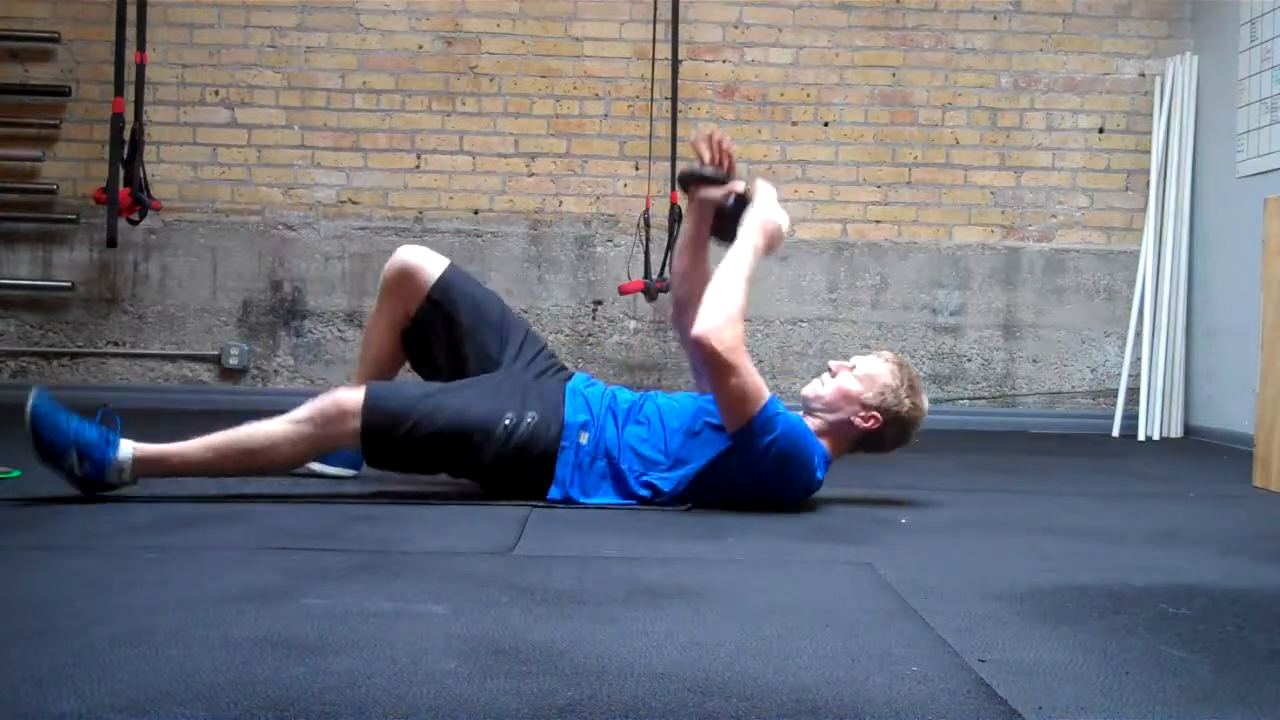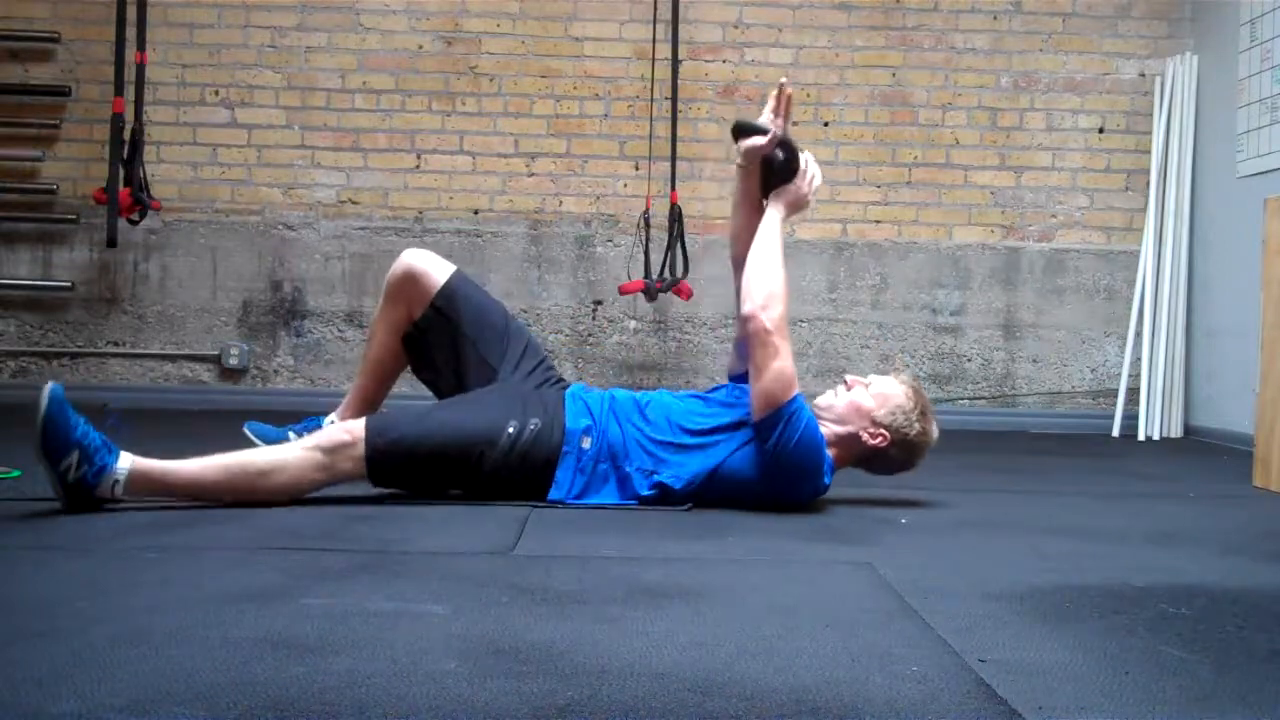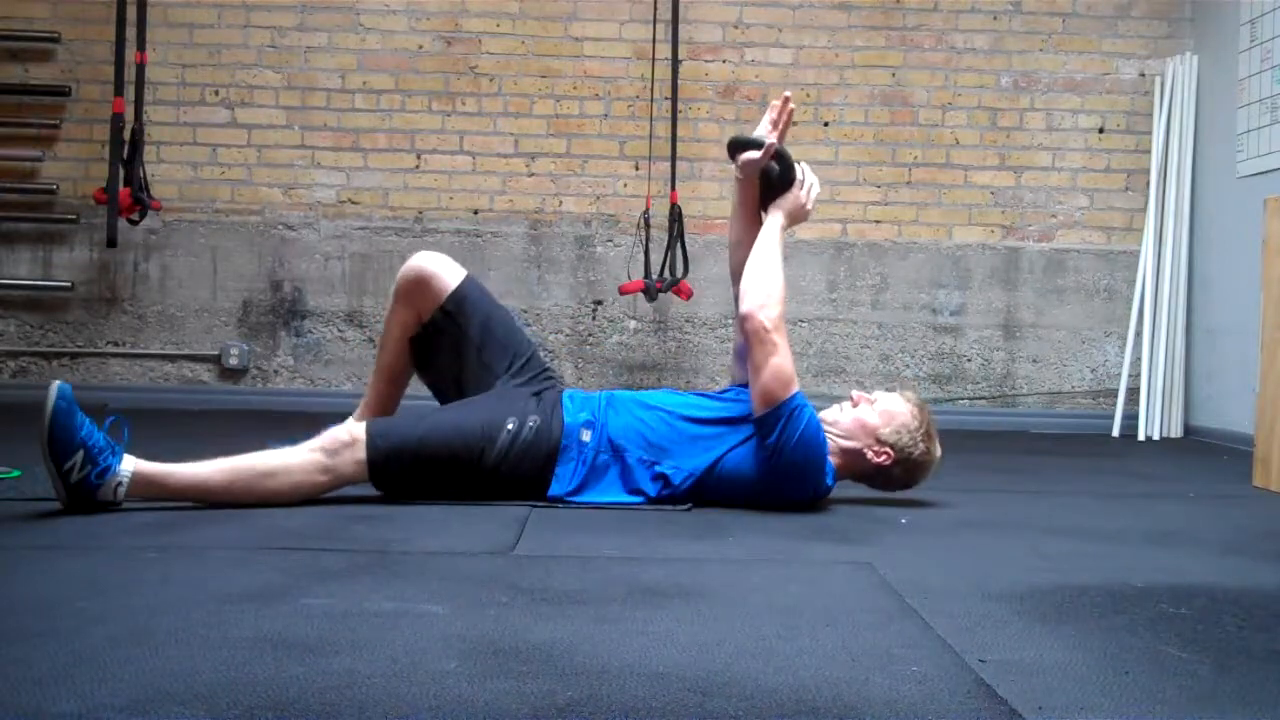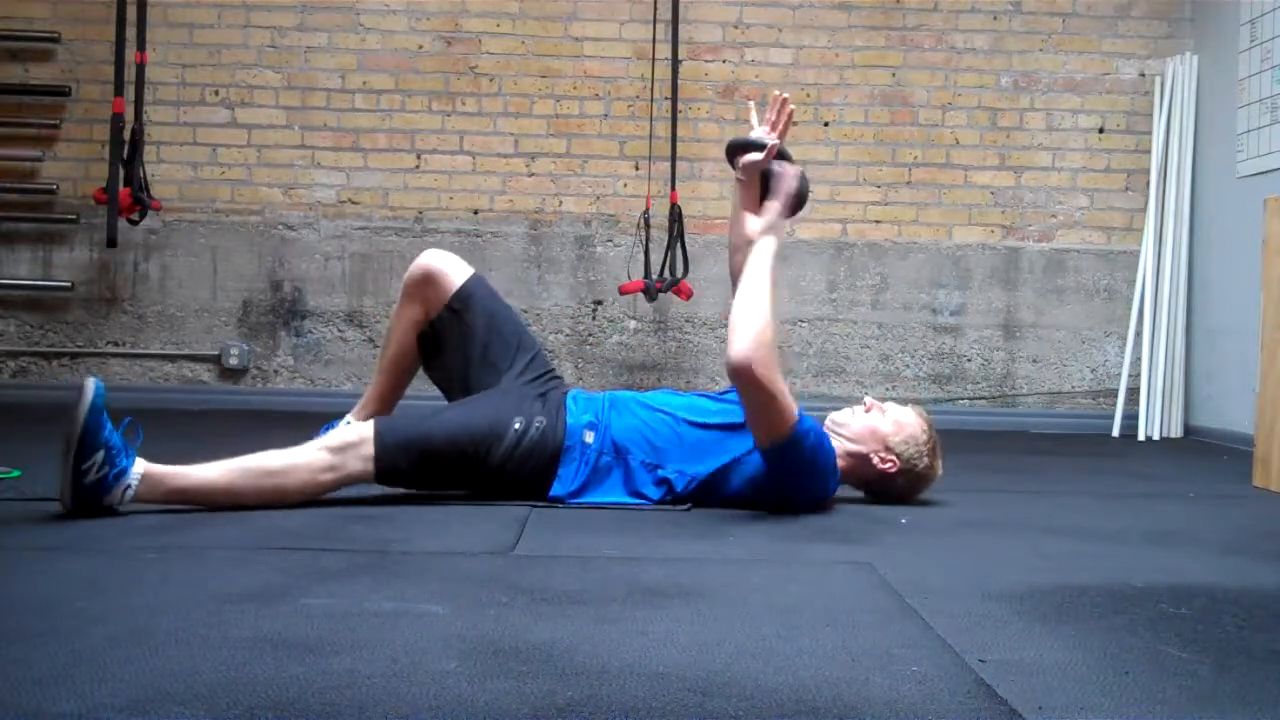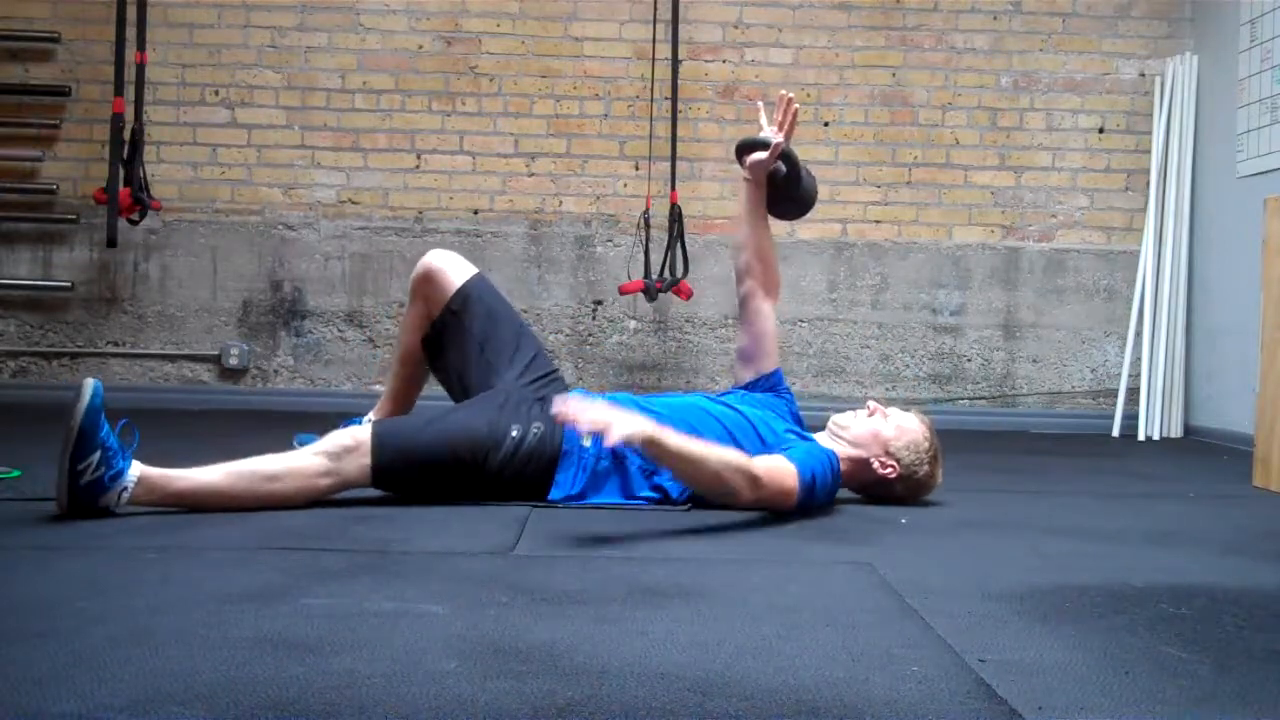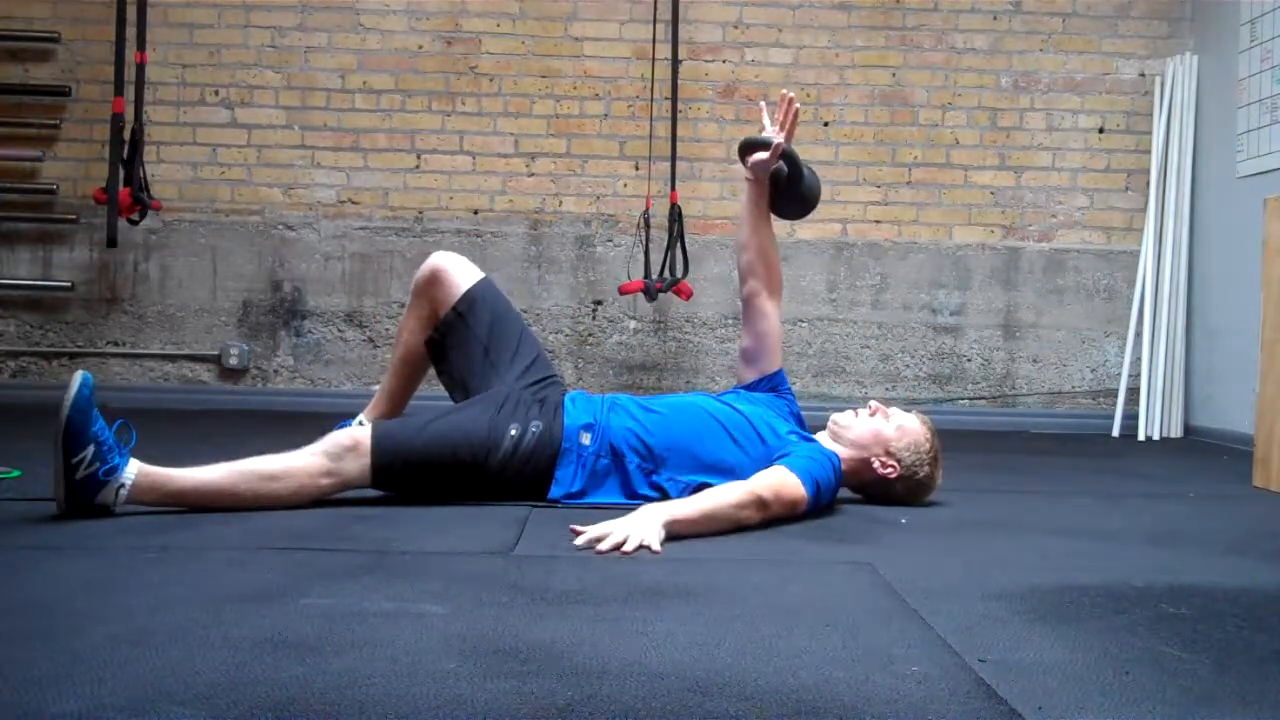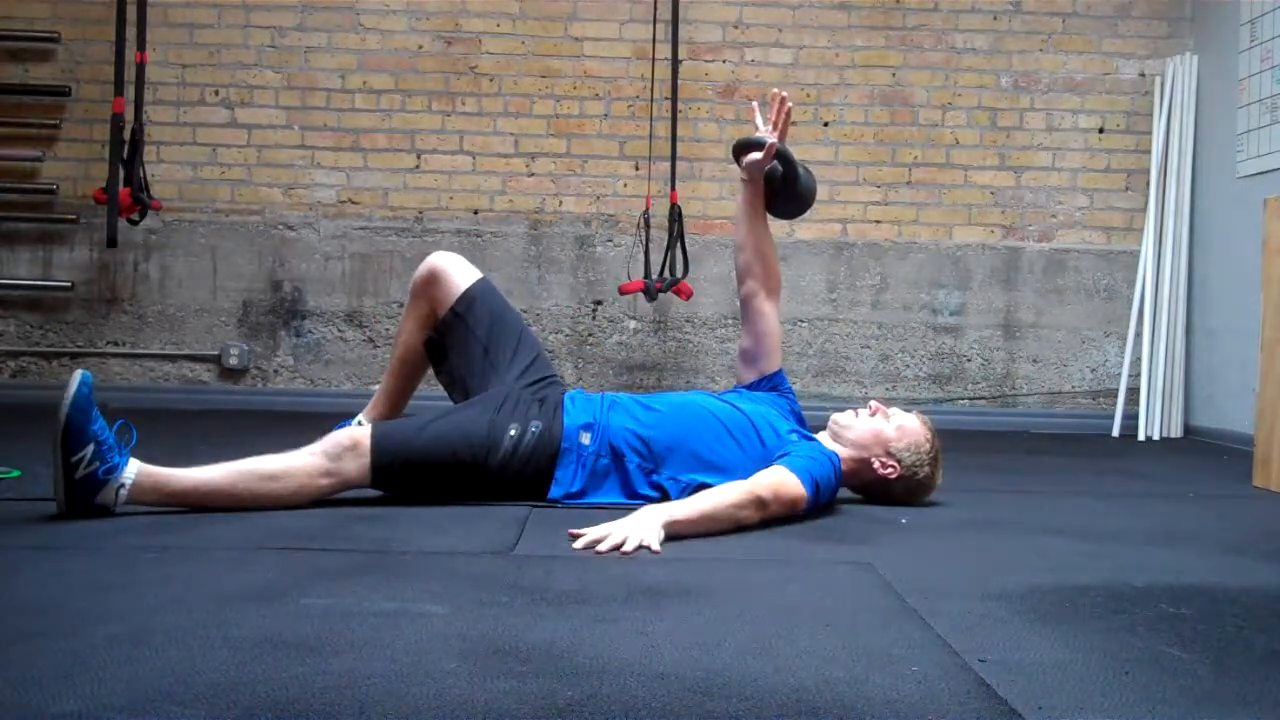
dt=0.4s
person 1, frame 1
left shoulder: (792, 461)
right shoulder: (775, 423)
left elbow: (714, 342)
right elbow: (686, 316)
left wrist: (757, 244)
right wrist: (701, 217)
left hip: (555, 449)
right hip: (557, 396)
left knee: (333, 414)
right knee: (411, 267)
left ankle: (120, 459)
right ankle: (349, 427)
person 1, frame 2
left shoulder: (799, 462)
right shoulder: (772, 412)
left elbow: (762, 322)
right elbow: (747, 289)
left wrist: (780, 213)
right wrist: (751, 175)
left hip: (554, 456)
right hip: (552, 402)
left knee: (333, 458)
right knee: (415, 273)
left ankle: (115, 473)
right ankle: (339, 421)
person 1, frame 3
left shoulder: (801, 462)
right shoulder: (780, 423)
left elbow: (760, 323)
right elbow: (748, 303)
left wrist: (779, 221)
right wrist: (750, 184)
left hip: (553, 455)
right hip: (551, 407)
left knee: (335, 453)
right knee: (425, 274)
left ankle: (118, 475)
right ankle: (368, 428)
person 1, frame 4
left shoulder: (805, 465)
right shoulder: (790, 427)
left elbow: (745, 358)
right elbow: (754, 318)
left wrist: (764, 238)
right wrist: (747, 186)
left hip: (553, 453)
right hip: (554, 404)
left knee: (340, 460)
right knee: (432, 271)
left ankle: (124, 479)
right ankle: (362, 421)
person 1, frame 5
left shoulder: (810, 472)
right shoulder: (782, 416)
left elbow: (744, 479)
right elbow: (756, 296)
left wrist: (640, 427)
right wrist: (756, 184)
left hip: (547, 455)
right hip: (549, 402)
left knee: (337, 460)
right knee: (438, 269)
left ankle: (123, 479)
right ankle: (384, 422)
person 1, frame 6
left shoulder: (812, 471)
right shoulder: (783, 416)
left elbow: (754, 498)
right elbow: (758, 294)
left wrist: (658, 512)
right wrist: (759, 182)
left hip: (547, 455)
right hip: (550, 404)
left knee: (339, 461)
right knee: (442, 272)
left ankle: (119, 479)
right ankle: (377, 421)
person 1, frame 7
left shoulder: (811, 470)
right shoulder: (782, 415)
left elbow: (754, 497)
right elbow: (757, 297)
left wrist: (657, 515)
right wrist: (754, 184)
left hip: (547, 455)
right hip: (550, 404)
left knee: (338, 462)
right knee: (440, 272)
left ankle: (119, 480)
right ankle: (375, 423)
